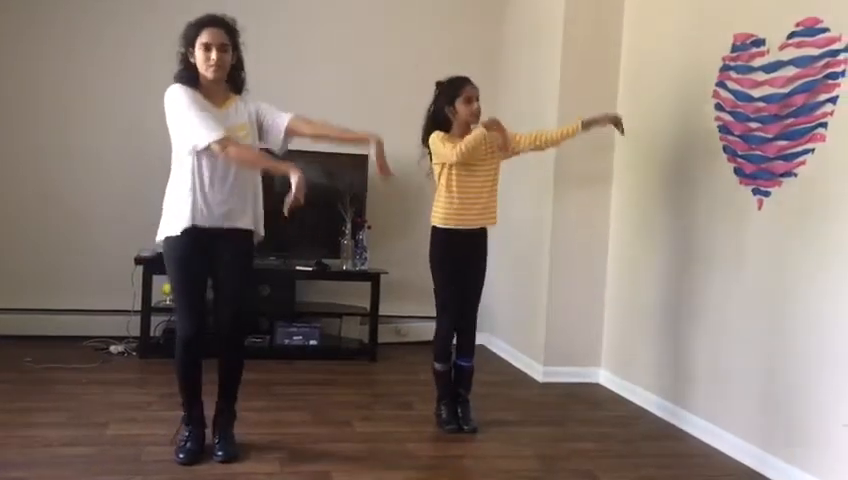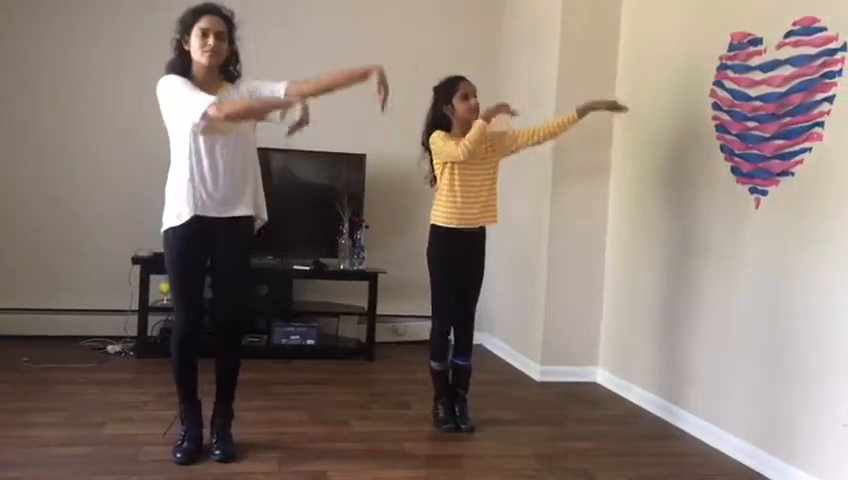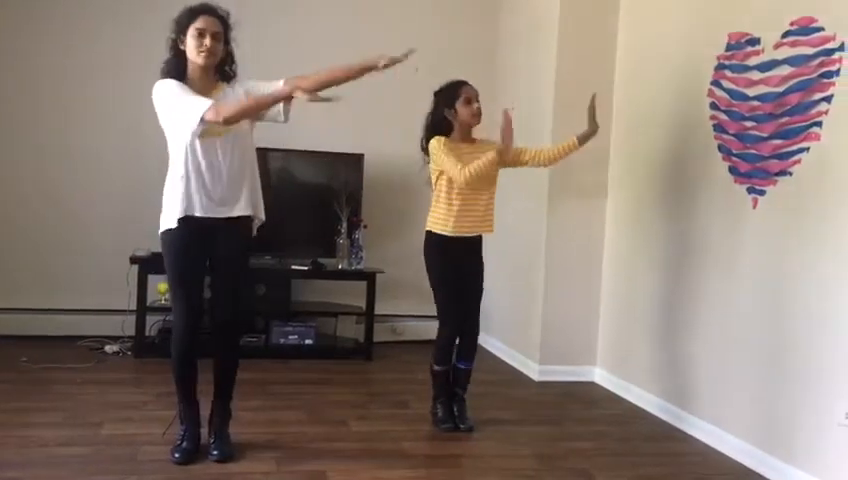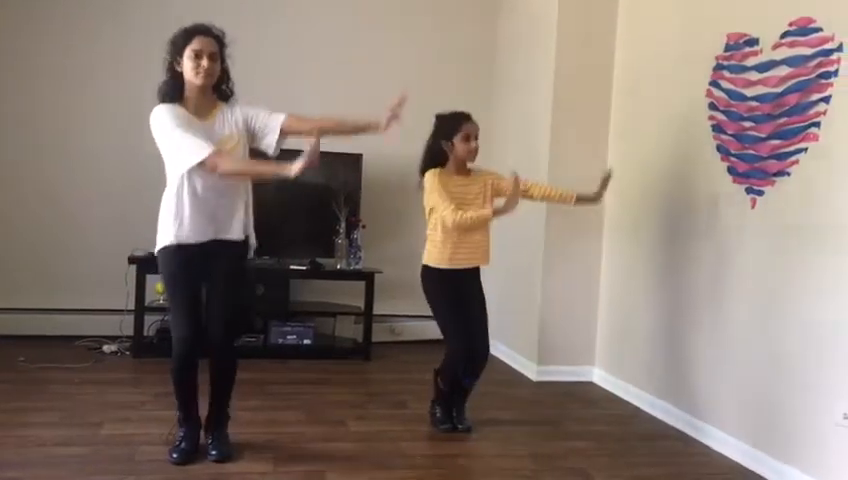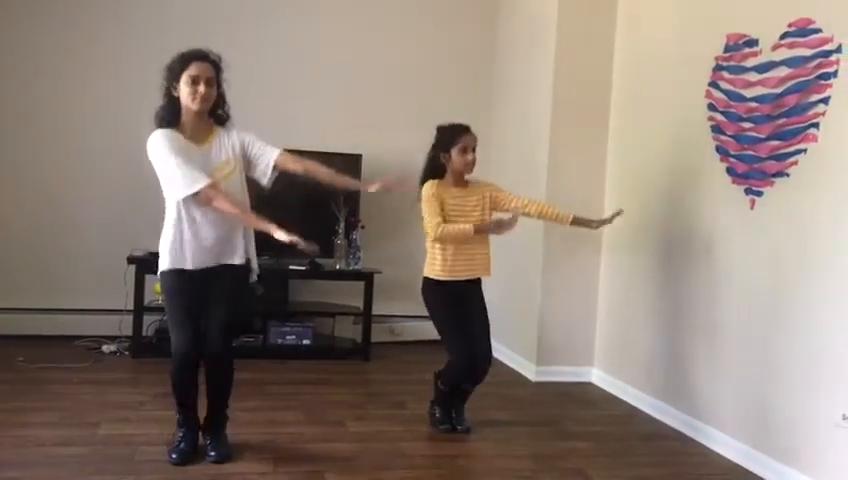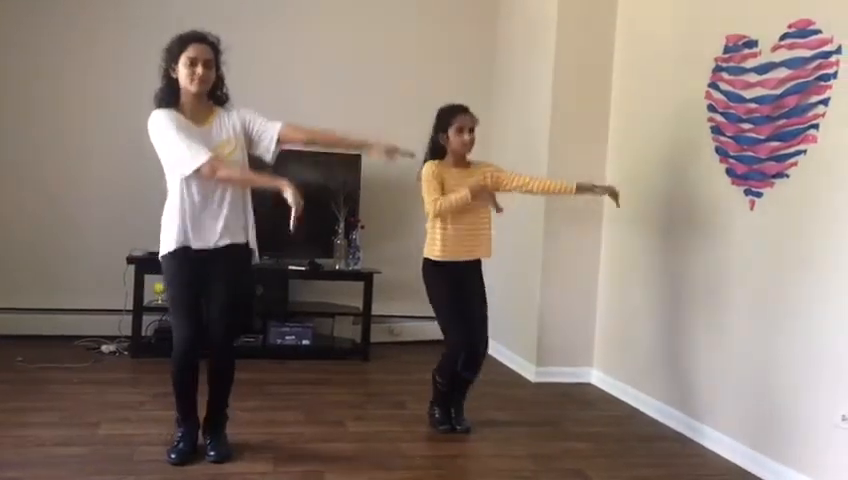
dt=0.2s
person 1, frame 1
left shoulder: (251, 108)
right shoulder: (179, 97)
left elbow: (307, 127)
right elbow: (227, 147)
left wrist: (369, 140)
right wrist: (290, 171)
left hip: (235, 230)
right hip: (187, 228)
left knee: (231, 328)
right knee: (190, 328)
left ankle: (224, 424)
right ankle: (193, 425)
person 1, frame 2
left shoulder: (244, 91)
right shoulder: (172, 87)
left elbow: (308, 87)
right elbow: (219, 111)
left wrist: (368, 72)
right wrist: (287, 101)
left hip: (235, 218)
right hip: (187, 217)
left knee: (228, 321)
right knee: (187, 321)
left ankle: (222, 424)
right ankle: (190, 424)
person 1, frame 3
left shoulder: (242, 90)
right shoulder: (167, 91)
left elbow: (309, 83)
right elbow: (222, 115)
left wrist: (374, 64)
right wrist: (289, 92)
left hip: (233, 219)
right hip: (185, 219)
left knee: (227, 323)
right knee: (187, 323)
left ankle: (220, 423)
right ankle: (189, 424)
person 1, frame 4
left shoulder: (240, 114)
right shoulder: (165, 116)
left elbow: (303, 125)
right elbow: (218, 165)
left wrist: (374, 125)
right wrist: (288, 169)
left hip: (229, 239)
right hip: (181, 240)
left knee: (220, 337)
right knee: (187, 337)
left ankle: (217, 425)
right ankle: (187, 426)
person 1, frame 5
left shoulder: (235, 139)
right shoulder: (162, 141)
left elbow: (294, 163)
right elbow: (212, 199)
left wrist: (360, 186)
right wrist: (273, 229)
left hip: (229, 262)
right hip: (182, 262)
left knee: (217, 348)
right knee: (185, 349)
left ankle: (215, 427)
right ankle: (186, 428)
person 1, frame 6
left shoulder: (236, 118)
right shoulder: (163, 120)
left elbow: (298, 134)
right elbow: (215, 170)
left wrist: (367, 146)
right wrist: (281, 184)
left hip: (231, 245)
right hip: (184, 245)
left knee: (221, 338)
right knee: (187, 338)
left ankle: (216, 425)
right ankle: (186, 426)
person 2, frame 1
left shoulder: (495, 141)
right shoulder: (439, 140)
left elbow: (541, 139)
right elbow: (458, 154)
left wrist: (590, 123)
right wrist: (485, 127)
left hip: (476, 238)
right hip: (446, 237)
left knee: (468, 321)
right knee: (447, 321)
left ankle: (462, 400)
right ankle: (444, 402)
person 2, frame 2
left shoulder: (493, 138)
right shoulder: (439, 139)
left elbow: (540, 133)
right elbow: (462, 152)
left wrist: (585, 109)
right wrist: (487, 117)
left hip: (474, 237)
right hip: (445, 235)
left knee: (465, 320)
right knee: (443, 319)
left ankle: (460, 399)
right ankle: (441, 402)
person 2, frame 3
left shoulder: (489, 149)
right shoulder: (439, 145)
left elbow: (539, 157)
right elbow: (465, 177)
left wrist: (585, 136)
right wrist: (500, 150)
left hip: (472, 246)
right hip: (441, 243)
left knee: (470, 327)
right knee: (450, 324)
left ankle: (458, 400)
right ankle: (440, 401)
person 2, frame 4
left shoulder: (486, 179)
right shoulder: (434, 178)
left elbow: (533, 191)
right elbow: (452, 219)
left wrist: (587, 197)
right wrist: (499, 209)
left hip: (469, 276)
right hip: (438, 274)
left knee: (479, 351)
right knee: (459, 348)
left ankle: (457, 404)
right ankle: (440, 403)
person 2, frame 5
left shoulder: (485, 191)
right shoulder: (432, 189)
left elbow: (530, 207)
right elbow: (436, 231)
left wrist: (585, 221)
right wrist: (483, 228)
left hip: (470, 286)
right hip: (439, 285)
left knee: (482, 357)
right knee: (462, 354)
left ankle: (456, 405)
right ankle: (439, 404)
person 2, frame 6
left shoulder: (486, 171)
right shoulder: (433, 169)
left elbow: (533, 184)
right elbow: (434, 207)
left wrist: (590, 188)
right wrist: (473, 192)
left hip: (471, 268)
right hip: (439, 266)
left knee: (478, 346)
right knee: (456, 344)
left ankle: (456, 404)
right ankle: (438, 404)
